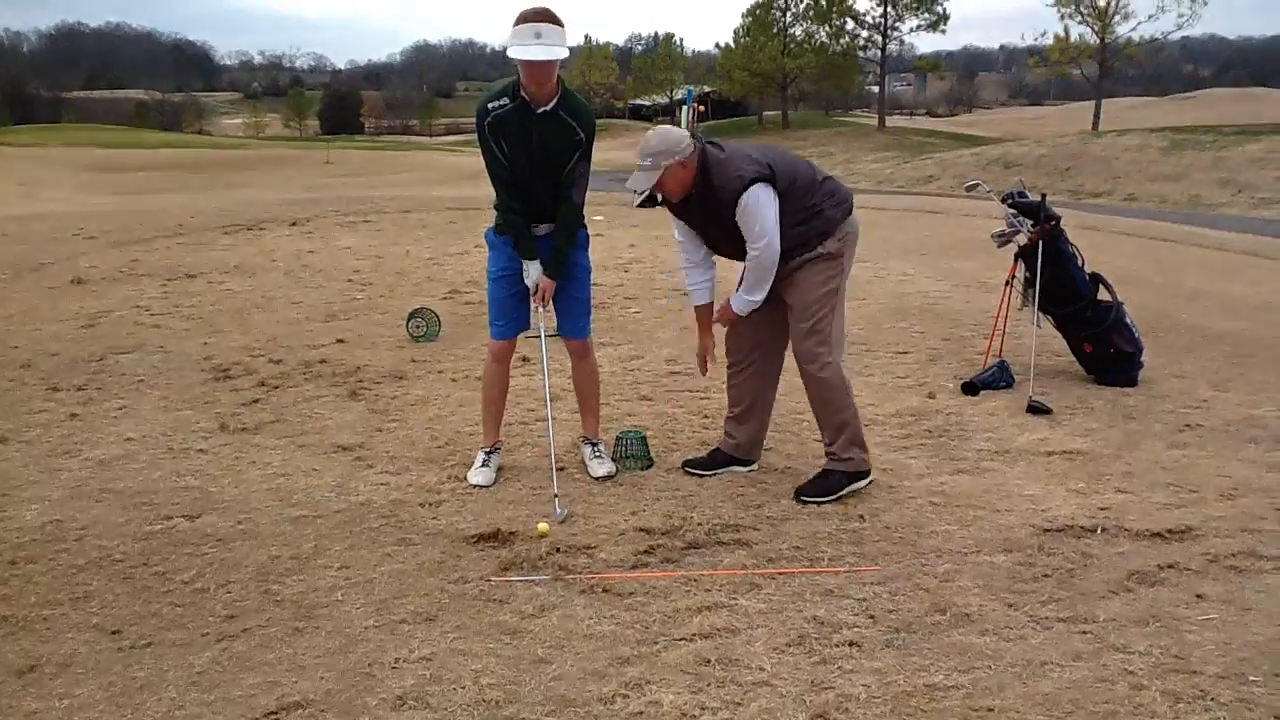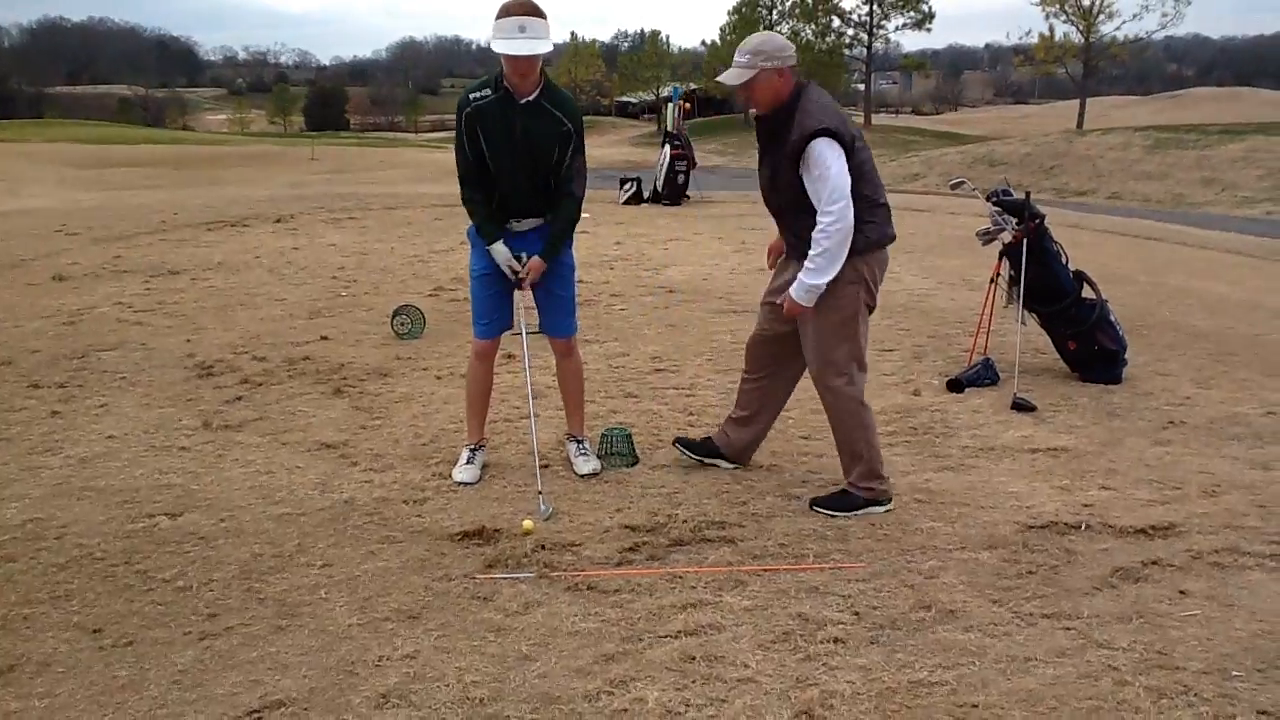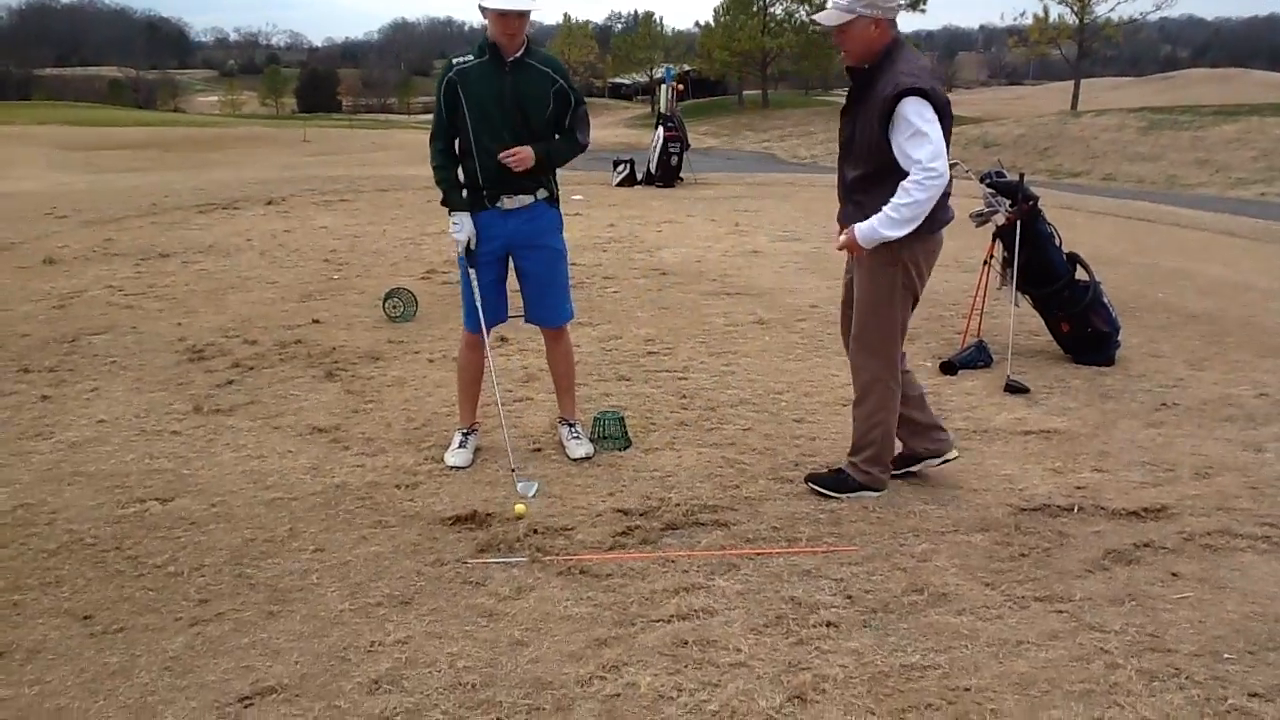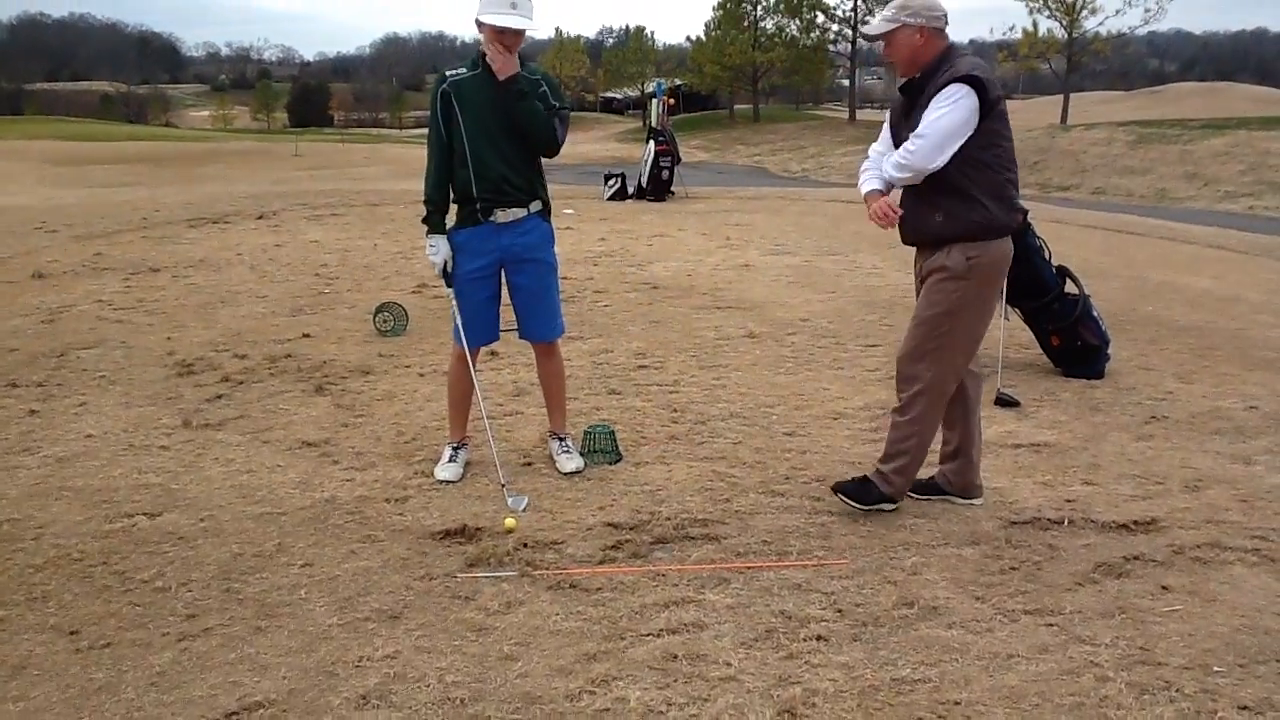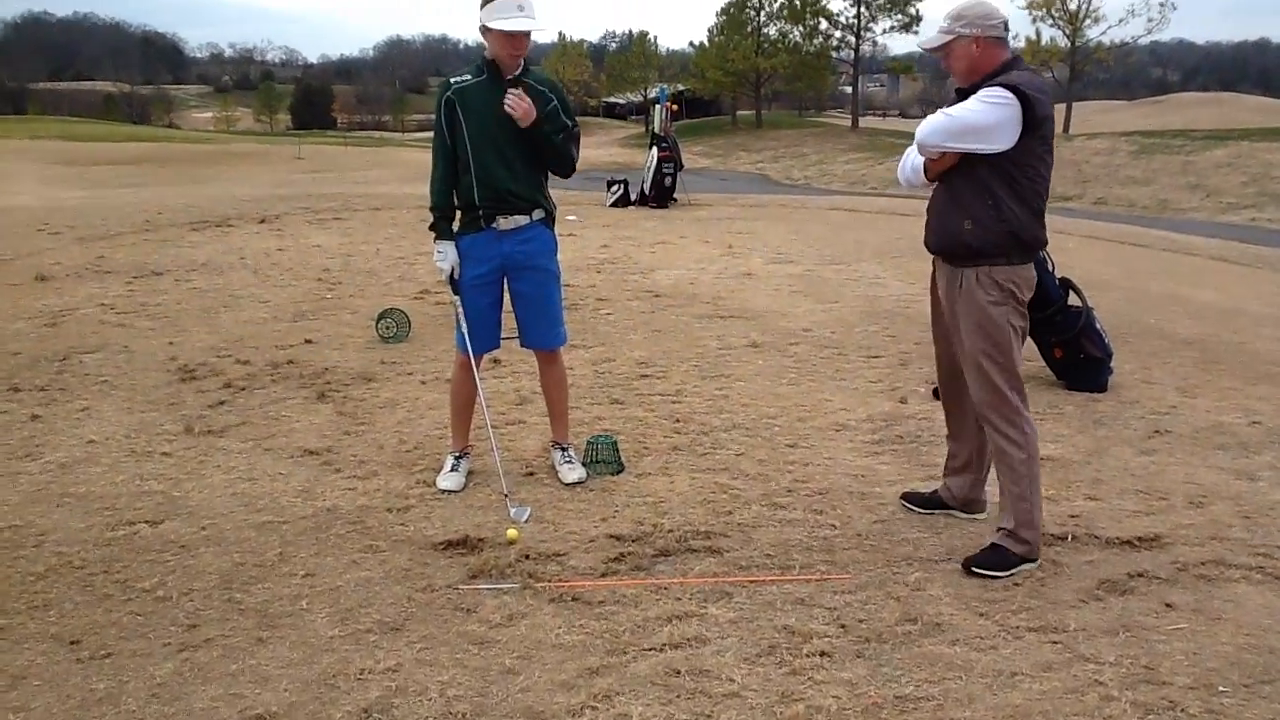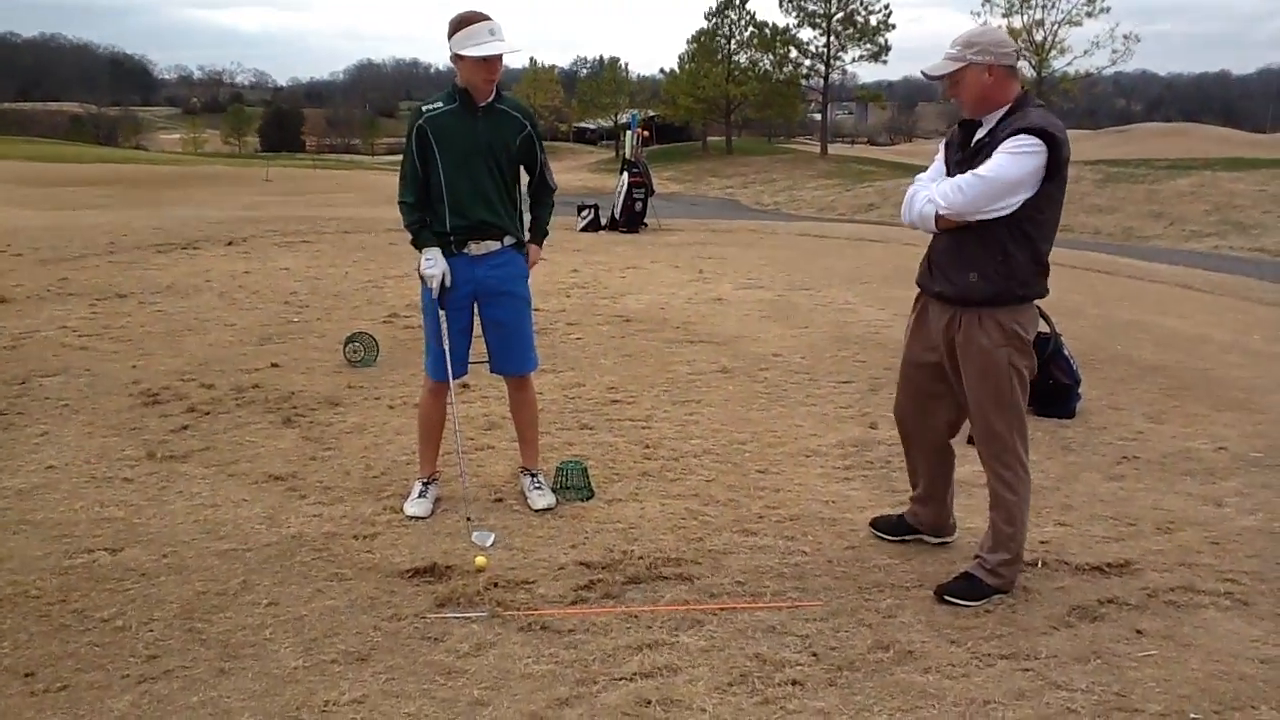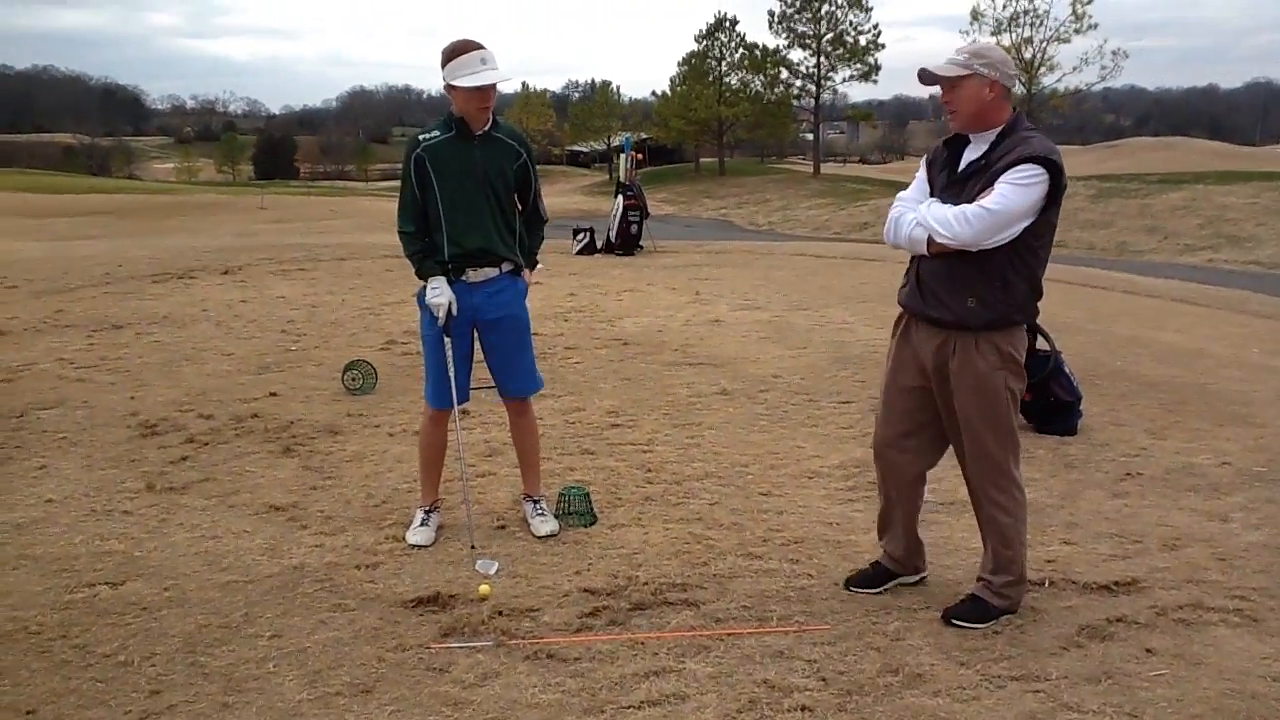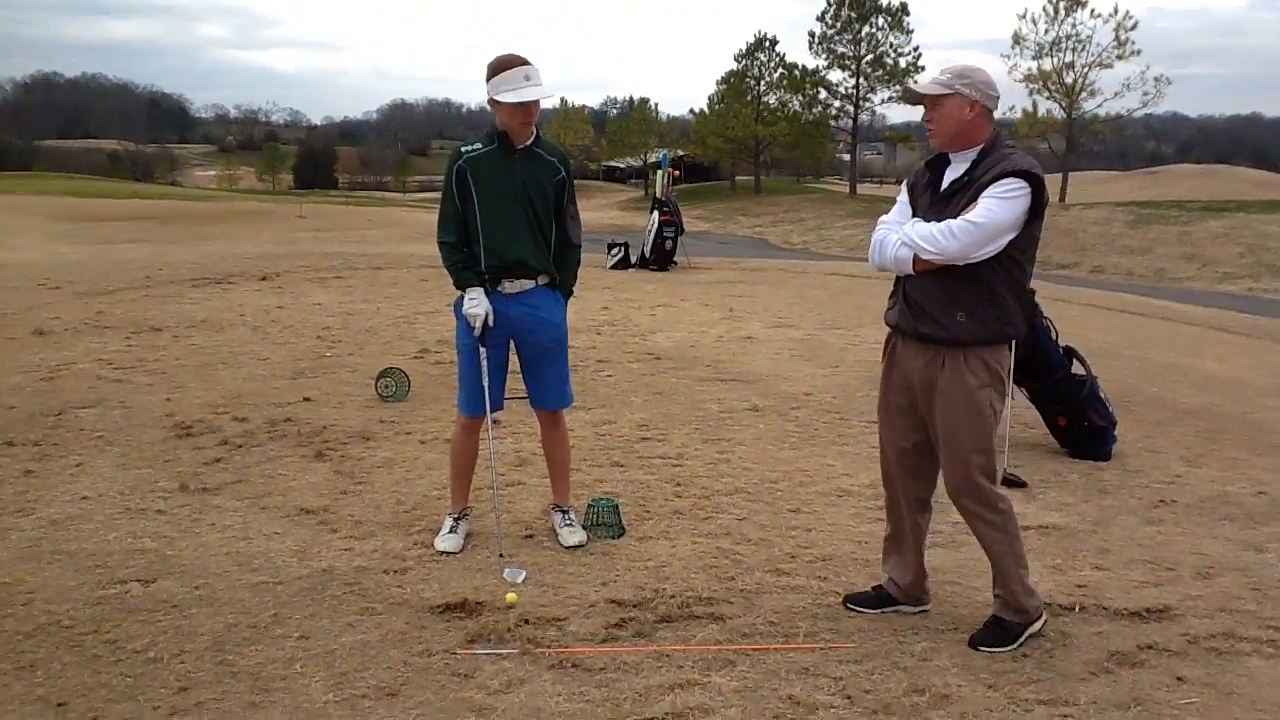
dt=0.4s
person 1, frame 1
left shoulder: (741, 181)
right shoulder: (681, 195)
left elbow: (765, 250)
right elbow: (696, 258)
left wrist: (740, 303)
right wrist: (705, 330)
left hip: (821, 241)
right hip: (772, 249)
left knee: (813, 352)
right knee: (746, 342)
left ankle: (848, 462)
right ankle: (739, 447)
person 1, frame 2
left shoulder: (817, 130)
right shoulder: (778, 117)
left elbow: (838, 217)
left wrist: (806, 290)
right wrist: (784, 236)
left hip: (845, 261)
right hip: (804, 255)
left knee: (835, 373)
right knee: (767, 348)
left ankle: (868, 488)
right ankle: (730, 446)
person 1, frame 3
left shoulder: (907, 88)
right shoulder: (872, 74)
left elbow: (931, 173)
left wrist: (871, 232)
left hip: (898, 241)
right hip: (874, 235)
left knee: (874, 353)
right knee: (866, 342)
left ankle: (867, 470)
right ankle: (925, 439)
person 1, frame 4
left shoulder: (963, 85)
right shoulder: (913, 93)
left elbow: (920, 160)
right elbow: (877, 159)
left wrist: (890, 175)
right wrist: (875, 193)
left hip: (971, 250)
right hip: (939, 247)
left knee: (920, 365)
right knee: (952, 366)
left ankle: (890, 479)
right ankle: (959, 478)
person 1, frame 5
left shoulder: (1014, 97)
right shoulder: (976, 100)
left elbow: (929, 136)
right elbow: (909, 167)
left wrist: (936, 151)
right wrist: (933, 166)
left hip: (994, 273)
right hip: (952, 265)
left knee: (997, 399)
right knee: (958, 386)
left ankle: (1019, 535)
right ankle: (962, 489)
person 1, frame 6
left shoulder: (1035, 138)
right shoulder: (964, 134)
left elbow: (962, 198)
right elbow: (914, 205)
left wrist: (941, 196)
right wrist: (949, 210)
left hip: (995, 314)
right hip: (937, 301)
left knee: (999, 442)
right knee: (915, 413)
left ankle: (998, 565)
right ankle: (929, 514)
person 1, frame 7
left shoulder: (1032, 162)
right shoulder: (944, 155)
left elbow: (969, 227)
right elbow: (896, 226)
left wrist: (928, 218)
right wrist: (947, 232)
left hip: (984, 340)
right hip: (918, 325)
left knee: (990, 467)
right knee: (894, 446)
left ankle: (1002, 588)
right ankle: (901, 557)
person 1, frame 8
left shoulder: (1013, 178)
right shoulder: (925, 177)
left elbow: (954, 242)
right elbow: (880, 249)
left wrist: (912, 239)
right wrist: (931, 251)
left hip: (970, 355)
right hip: (907, 344)
left knee: (970, 481)
right knee: (902, 471)
left ankle: (1019, 603)
right ankle: (904, 583)
person 2, frame 1
left shoulder: (579, 117)
right shoulder: (492, 111)
left elbow: (572, 198)
right elbow: (506, 191)
left wrist: (553, 269)
right wrist: (528, 259)
left hip: (565, 238)
right hip: (511, 239)
left knee: (579, 343)
right knee: (500, 346)
left ankle: (591, 440)
right ankle: (489, 447)
person 2, frame 2
left shoulder: (563, 109)
right shoulder: (474, 105)
left elbow: (572, 189)
right elbow: (470, 182)
left wrist: (545, 254)
right wrist: (495, 241)
left hip: (548, 237)
right hip: (494, 238)
left knee: (564, 341)
right knee: (484, 344)
left ankle: (577, 438)
right ankle: (474, 445)
person 2, frame 3
left shoulder: (550, 72)
right shoulder: (458, 73)
left elbow: (579, 137)
right elbow: (441, 146)
left wrist: (539, 153)
right wrist: (455, 207)
left hip: (538, 214)
right hip: (481, 216)
left knee: (554, 325)
right knee: (475, 330)
left ankle: (569, 421)
right ankle: (466, 428)
person 2, frame 4
left shoulder: (539, 82)
right shoulder: (452, 85)
left elbow: (551, 144)
right elbow: (439, 161)
left wrist: (514, 84)
right wrist: (435, 229)
left hip: (530, 228)
right hip: (473, 231)
left knee: (546, 340)
right knee: (466, 345)
left ankle: (559, 435)
right ankle: (457, 443)
person 2, frame 5
left shoulder: (546, 92)
right shoulder: (456, 92)
left elbow: (567, 161)
right elbow: (443, 169)
left wrist: (534, 125)
right wrist: (443, 235)
left hip: (533, 234)
right hip: (475, 238)
left knee: (548, 348)
right knee: (467, 353)
left ankle: (561, 446)
right ankle: (458, 452)
person 2, frame 6
left shoulder: (517, 118)
right shoulder: (428, 120)
left elbow: (542, 181)
right elbow: (411, 194)
left wrist: (536, 237)
right wrist: (427, 248)
left hip: (505, 261)
right hip: (448, 262)
left knee: (519, 373)
right knee: (438, 378)
left ankle: (531, 471)
right ankle: (426, 478)
person 2, frame 7
left shoulder: (513, 145)
right shoulder: (424, 149)
left elbow: (533, 212)
right elbow: (410, 224)
left wrist: (527, 264)
right wrist: (432, 278)
left hip: (503, 286)
right hip: (447, 289)
left knee: (519, 397)
right knee: (438, 406)
left ankle: (534, 498)
right ankle: (428, 506)
person 2, frame 8
left shoulder: (553, 161)
right shoulder: (466, 160)
left elbow: (569, 235)
right elbow: (450, 236)
left wrist: (561, 293)
right wrist: (470, 288)
left hip: (540, 298)
right hip: (484, 300)
left knee: (552, 410)
right knee: (471, 413)
left ankle: (562, 508)
right ankle: (457, 513)
